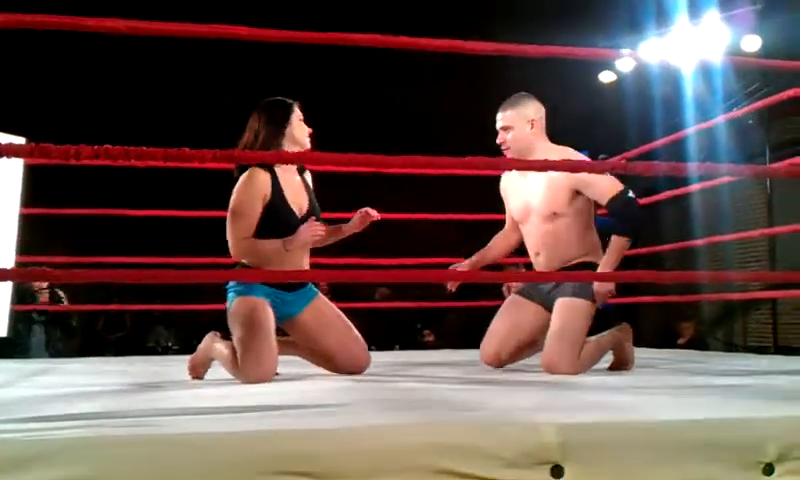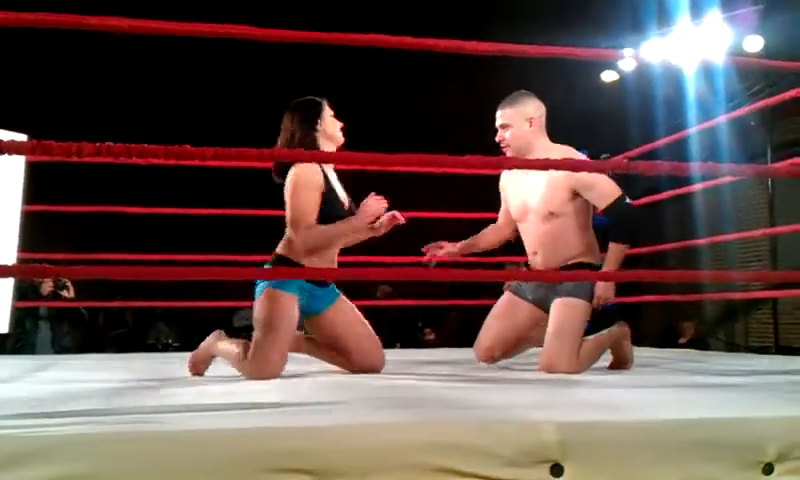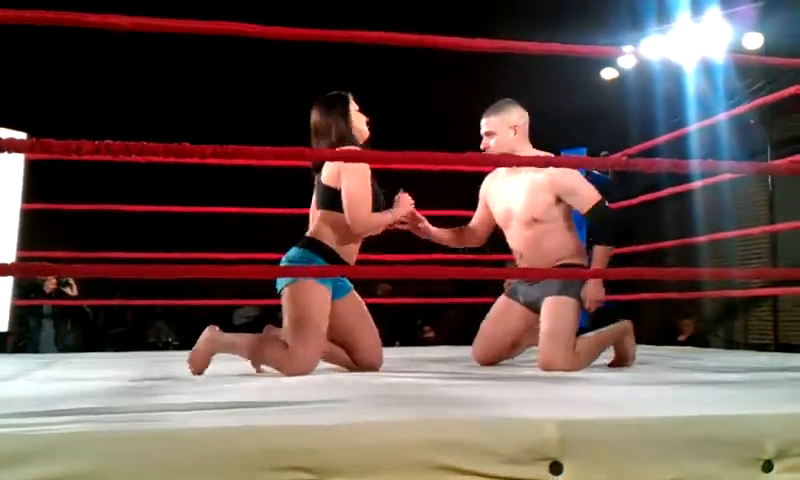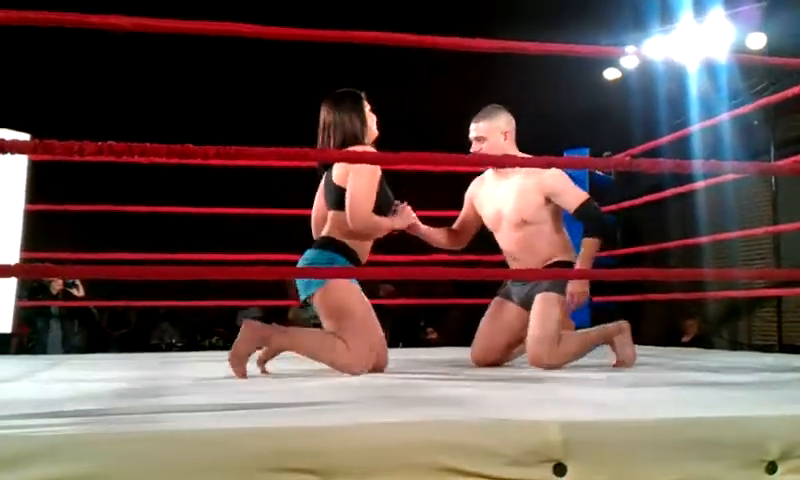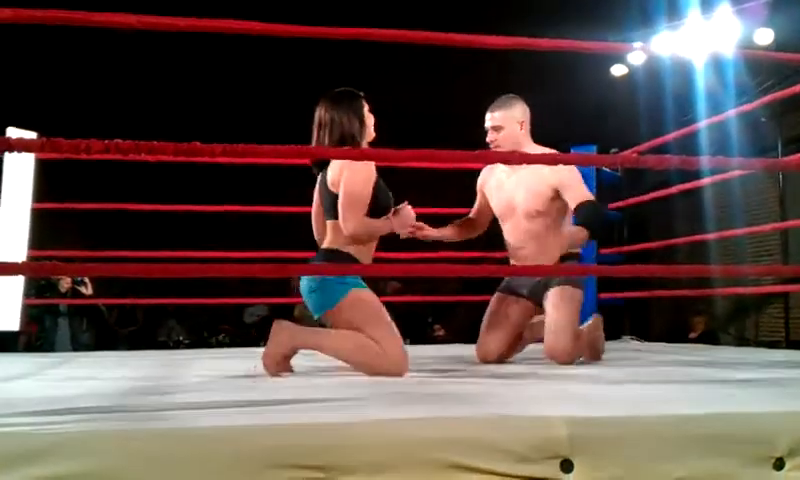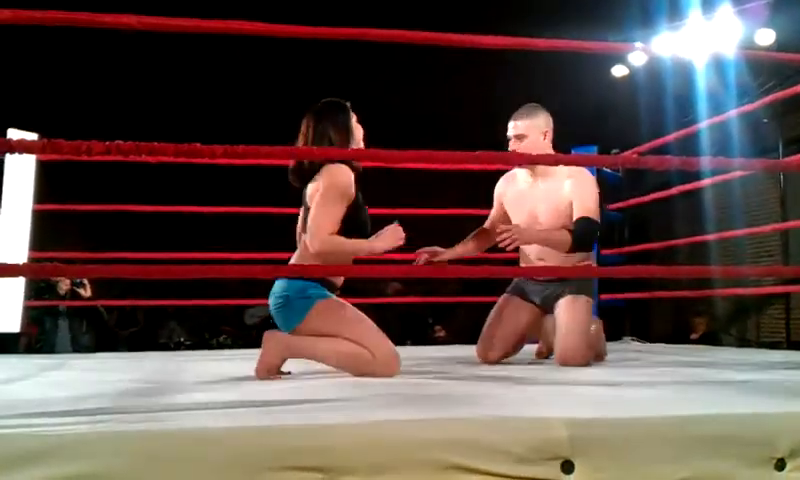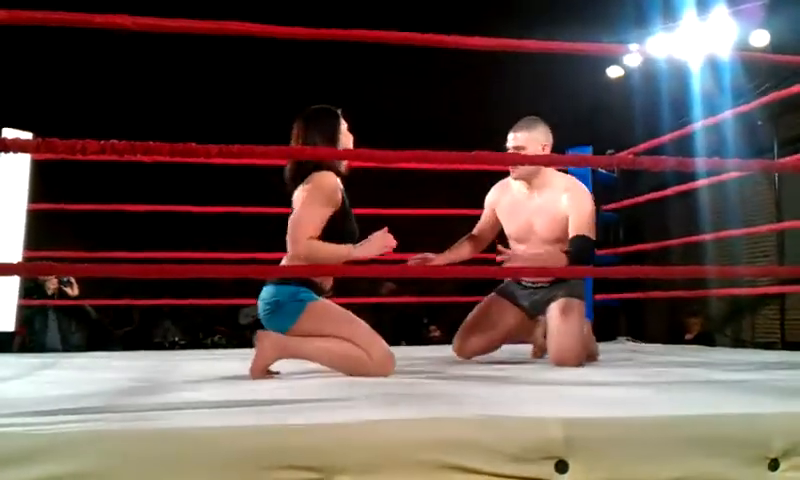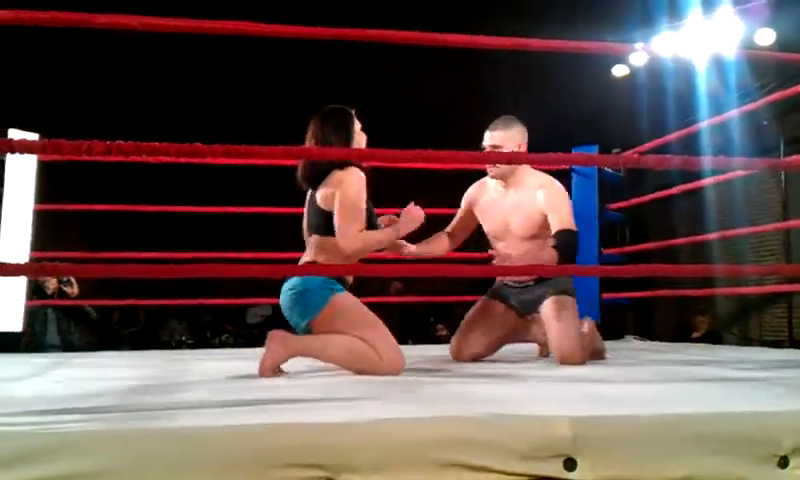
dt=0.2s
person 1, frame 1
left shoulder: (303, 175)
right shoulder: (257, 178)
right elbow: (239, 249)
left wrist: (349, 227)
right wrist: (289, 243)
left hip: (299, 290)
right hip: (256, 288)
left knee: (358, 361)
right knee: (257, 372)
left ankle: (278, 345)
right ankle: (214, 347)
person 1, frame 2
left shoulder: (328, 171)
right shoulder: (306, 171)
right elbow: (306, 238)
left wrist: (375, 227)
right wrist: (358, 219)
left hip: (321, 286)
right hip: (285, 279)
left knee: (372, 361)
right knee: (265, 369)
left ankle: (290, 342)
right ankle: (218, 345)
person 1, frame 3
left shoulder: (331, 163)
right elbow: (360, 223)
left wrist: (383, 224)
right wrist: (396, 212)
right hip: (311, 264)
left knee: (370, 360)
right knee: (300, 363)
left ankle: (280, 338)
right ankle: (221, 340)
person 1, frame 4
left shoulder: (336, 165)
right shoulder: (364, 154)
right elbow: (356, 221)
left wrist: (382, 226)
right wrist: (394, 221)
left hip: (323, 261)
right hip: (328, 264)
left knee: (376, 360)
right knee: (357, 360)
left ankle: (282, 337)
right ankle: (265, 333)
person 1, frame 5
left shoulder: (332, 164)
right shoulder: (357, 158)
right elbow: (353, 226)
left wrist: (387, 222)
right wrist: (394, 223)
left hip: (328, 276)
right hip: (335, 277)
left knee: (388, 354)
right knee: (394, 361)
left ankle: (299, 336)
right ankle: (296, 336)
person 1, frame 6
left shoulder: (324, 175)
right shoulder: (338, 174)
right elbow: (317, 245)
left wrist: (371, 243)
right wrist: (375, 244)
left hip: (302, 292)
right hip: (300, 293)
left knee: (379, 353)
right knee: (386, 362)
left ankle: (290, 340)
right ankle: (287, 344)
person 1, frame 7
left shoulder: (310, 181)
right shoulder: (325, 181)
right elbow: (300, 247)
left wrist: (361, 247)
right wrist: (362, 250)
left hip: (285, 297)
right hip: (291, 298)
left knee: (370, 352)
right knee: (381, 361)
left ankle: (280, 341)
right ankle: (280, 344)
person 1, frame 8
left shoulder: (319, 183)
right shoulder: (350, 177)
right elbow: (351, 245)
left wrist: (377, 226)
right wrist: (399, 228)
left hip: (297, 290)
right hip: (318, 287)
right knee: (389, 361)
left ankle: (290, 344)
right ankle: (289, 344)
person 2, frame 1
right shoulder: (509, 180)
left elbow: (627, 209)
left wrist: (605, 270)
right wrist: (473, 263)
left hip: (578, 275)
right hip: (539, 282)
left knee: (557, 365)
right knee: (492, 356)
left ankle: (617, 337)
right ankle: (556, 335)
person 2, frame 2
right shoulder: (509, 177)
left elbow: (623, 214)
right elbow: (506, 228)
right wrist: (459, 247)
right hip: (534, 281)
left knee: (556, 365)
right knee: (485, 352)
left ankle: (615, 335)
right ankle: (551, 331)
person 2, frame 3
left shoulder: (553, 173)
right shoulder: (491, 184)
left elbow: (604, 220)
right elbow: (473, 236)
left wrist: (596, 280)
right wrist: (429, 231)
left hip: (563, 276)
right hip: (523, 283)
left knee: (553, 362)
right knee: (482, 354)
left ankle: (618, 332)
right ankle: (546, 331)
person 2, frame 4
left shoulder: (541, 175)
right shoulder: (478, 188)
left elbow: (594, 219)
right elbow: (457, 237)
right wrist: (419, 229)
left hip: (555, 276)
right hip: (517, 284)
left knee: (541, 358)
right knee: (482, 356)
left ankle: (612, 331)
right ankle: (546, 333)
person 2, frame 5
left shoulder: (556, 168)
right shoulder: (489, 176)
left elbow: (593, 218)
right elbow: (475, 223)
left wrist: (557, 247)
right wrist: (434, 233)
right hip: (518, 276)
left knee: (561, 353)
right knee: (488, 353)
left ankle: (591, 329)
right ankle: (542, 327)
person 2, frame 6
left shoulder: (578, 179)
right shoulder: (507, 184)
left elbow: (585, 239)
right elbow: (488, 233)
left wrist: (533, 236)
right wrist: (448, 253)
left hip: (572, 280)
right hip: (528, 283)
left knee: (570, 356)
right knee: (487, 354)
left ankle: (592, 332)
right ankle: (540, 326)
person 2, frame 7
left shoulder: (574, 194)
right shoulder: (500, 193)
left elbow: (582, 255)
right elbow: (478, 239)
left wrist: (530, 259)
right wrist: (438, 259)
left hip: (562, 285)
right hip: (518, 287)
left knee: (566, 357)
right knee: (464, 347)
left ankle: (584, 334)
right ankle: (531, 331)
person 2, frame 8
left shoulder: (548, 191)
right shoulder: (477, 192)
left elbow: (569, 249)
right elbow: (450, 238)
left wrist: (522, 260)
right wrist: (411, 249)
left hip: (550, 282)
right hip: (506, 287)
left knee: (569, 355)
right knee: (460, 352)
left ankle: (586, 332)
right ankle: (529, 329)
